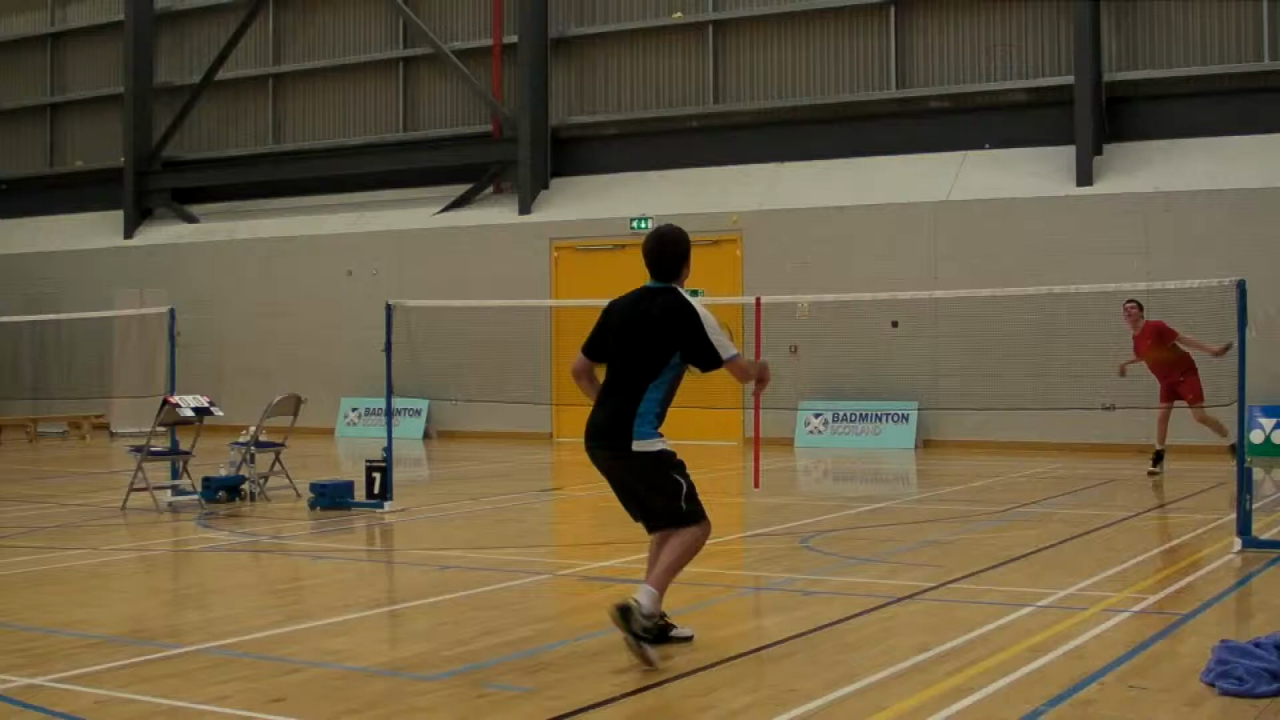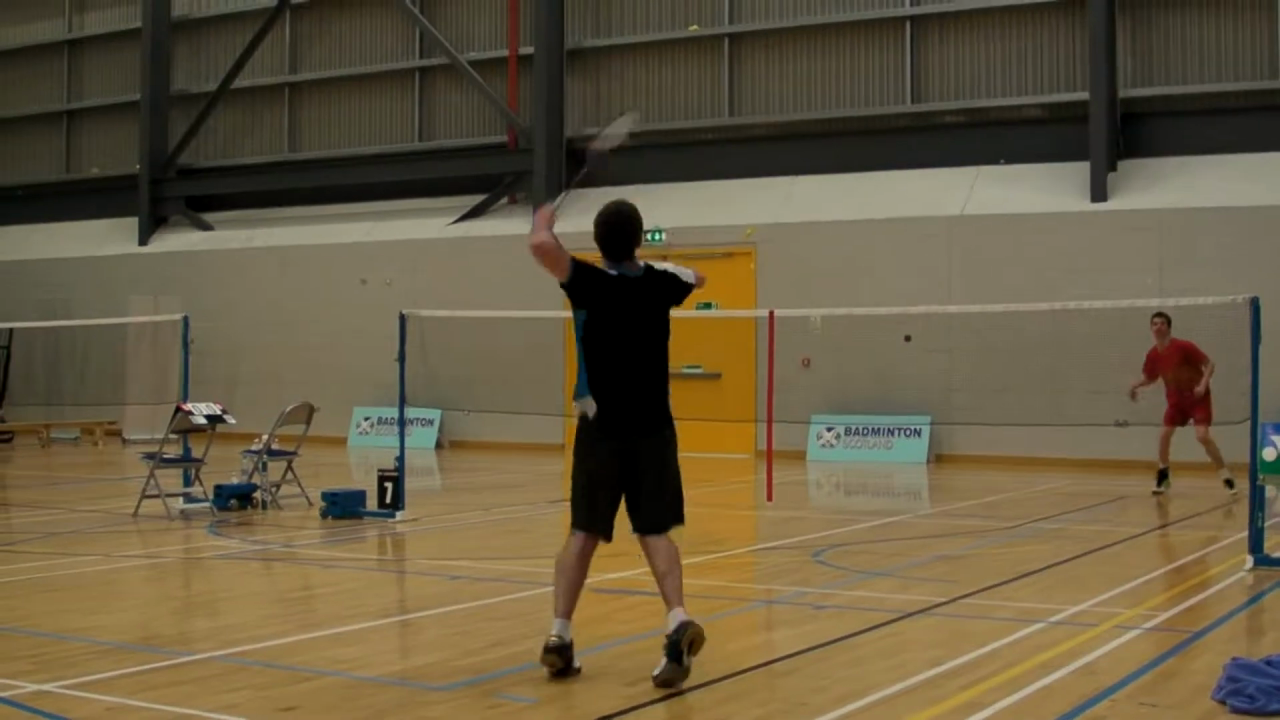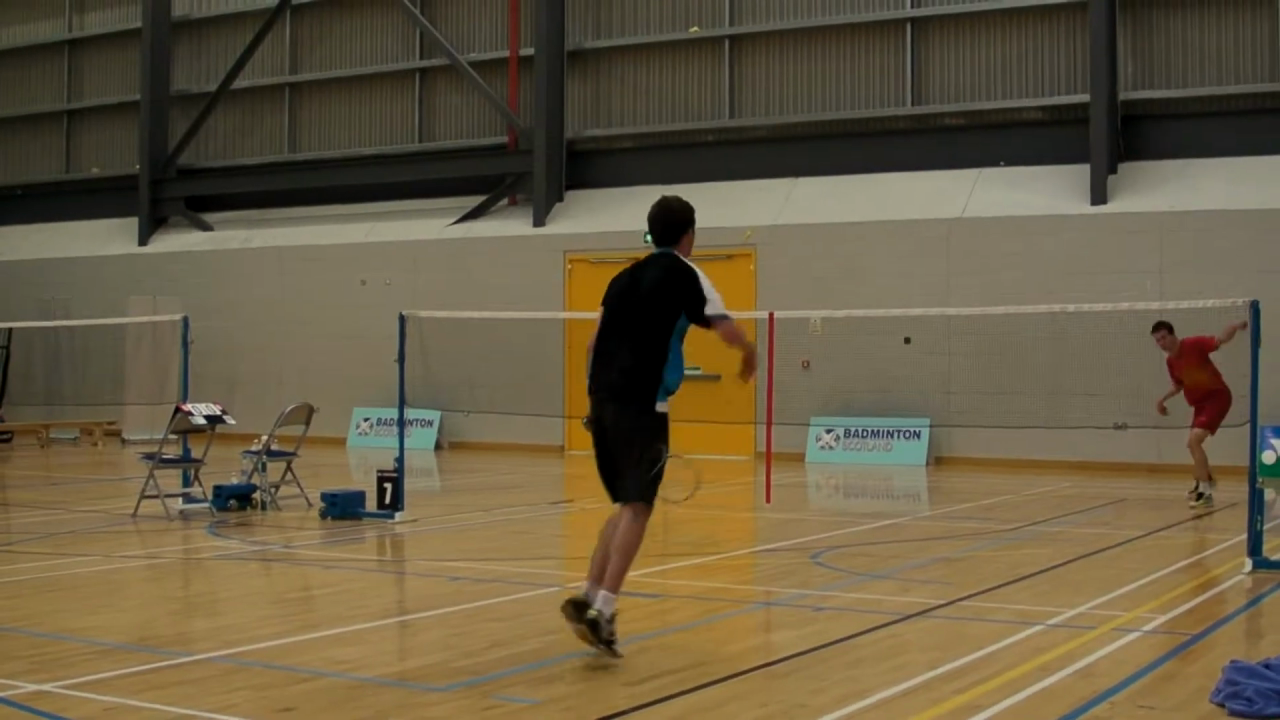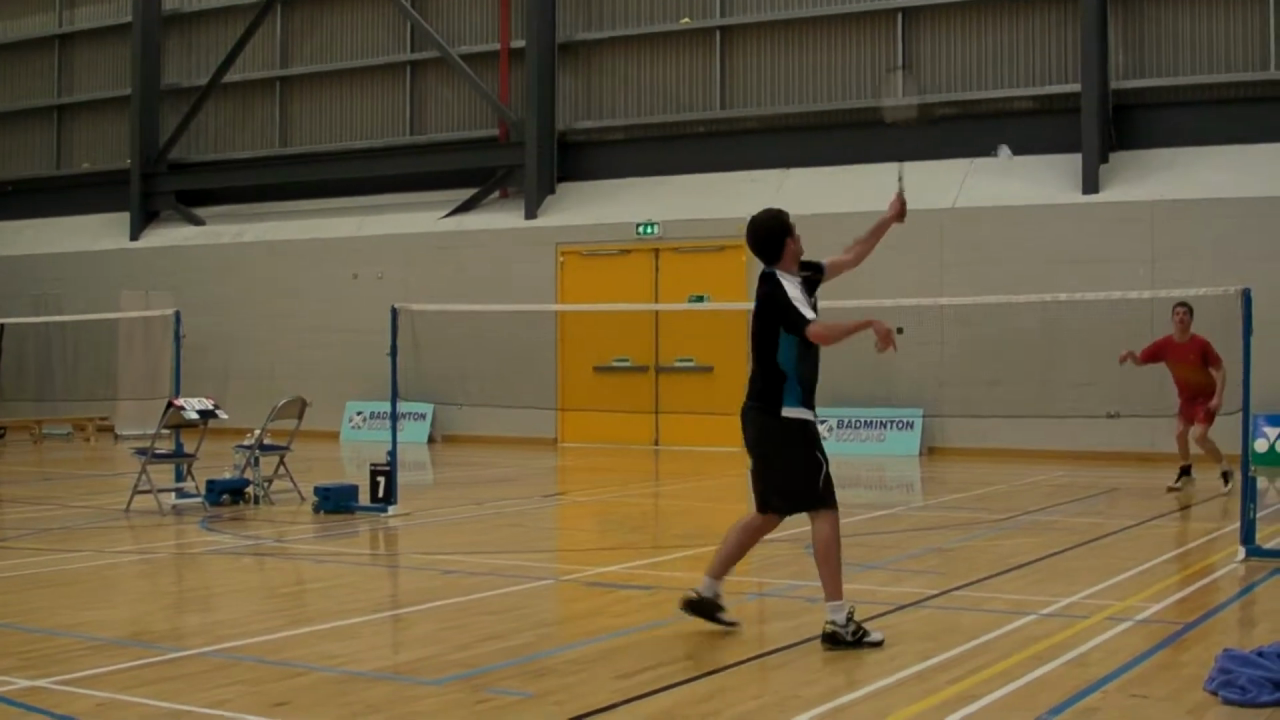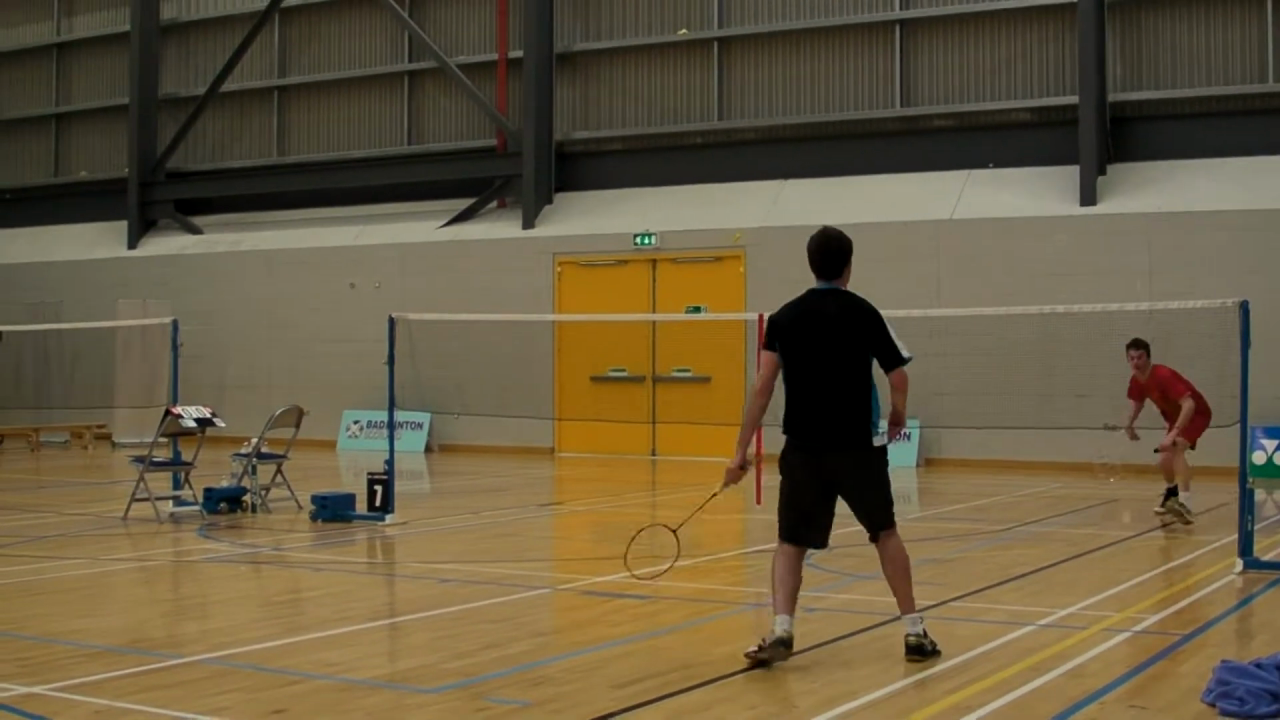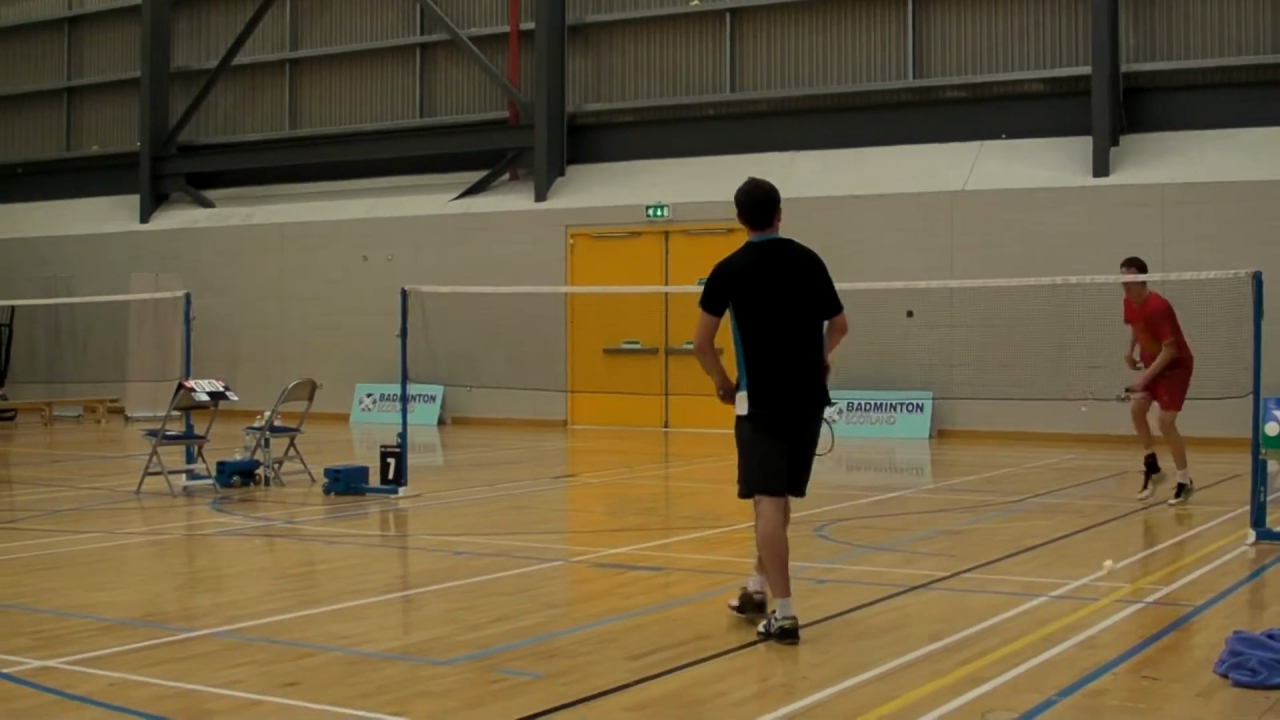
dt=0.7s
person 1, frame 1
left shoulder: (619, 307)
right shoulder: (686, 312)
left elbow: (581, 368)
right elbow: (739, 370)
right wrist: (761, 371)
left hip: (600, 439)
right hip: (637, 442)
left knee: (666, 524)
right knee: (693, 527)
left ankle: (650, 619)
right ankle: (639, 606)
person 1, frame 2
left shoulder: (592, 285)
right shoulder: (660, 283)
left elbow: (542, 246)
right elbow: (698, 278)
left wrist: (544, 218)
right wrist: (643, 243)
left hip: (601, 434)
right hip: (653, 432)
left knee: (582, 534)
right knee: (655, 536)
left ankle: (559, 639)
right ankle: (678, 623)
person 1, frame 3
left shoulder: (625, 277)
right shoulder: (684, 275)
left elbow: (595, 342)
right elbow: (725, 329)
right wrist: (749, 354)
left hip: (605, 401)
right hip: (641, 407)
left knee: (625, 505)
right knee: (635, 508)
left ankle: (586, 597)
right ankle: (601, 607)
person 1, frame 4
left shoulder: (795, 278)
right shoulder: (778, 289)
left elbow: (847, 257)
right elbow: (820, 334)
left wrist: (888, 219)
right wrist: (871, 323)
left hip: (765, 417)
right hip: (782, 418)
left knee: (767, 513)
right knee: (824, 510)
left ankle: (705, 592)
right ankle: (838, 620)
person 1, frame 5
left shoulder: (784, 318)
right shoulder: (864, 312)
left elbow: (762, 388)
right elbow: (898, 379)
left wrist: (741, 451)
right wrist: (898, 413)
left hip: (804, 448)
right hip: (860, 445)
left knee: (791, 544)
right knee: (885, 534)
left ankle: (780, 630)
right ankle: (915, 633)
person 1, frame 6
left shoulder: (730, 270)
right shoulder: (809, 261)
left elbow: (702, 343)
right elbow: (839, 325)
left wrist: (721, 382)
left hip: (761, 403)
right hip: (808, 399)
left knee: (768, 502)
right knee: (782, 496)
left ankle: (783, 613)
right ankle: (758, 590)
person 2, frame 1
left shoulder: (1155, 327)
right shoulder: (1136, 338)
left elbow: (1182, 339)
left wrist: (1211, 349)
right wrist: (1126, 363)
left hip: (1184, 372)
right hip: (1165, 377)
left knee: (1199, 416)
right knee: (1162, 415)
left ankle: (1232, 440)
right ankle: (1158, 456)
person 2, frame 2
left shoulder: (1183, 346)
right shoulder: (1152, 355)
left elbow: (1209, 363)
right elbow: (1149, 377)
left wrist: (1203, 385)
right wrist: (1136, 386)
left hip: (1197, 396)
right hip: (1176, 398)
left knee: (1202, 436)
right knee: (1164, 436)
left ankle: (1225, 475)
right ankle: (1163, 476)
person 2, frame 3
left shoulder: (1193, 344)
right shoulder: (1170, 361)
left elbow: (1223, 339)
left wrist: (1236, 327)
right wrist: (1163, 399)
left hip: (1218, 397)
right hip: (1200, 403)
left knee: (1194, 441)
right knee: (1195, 443)
left ankle: (1205, 493)
right ankle: (1203, 480)
person 2, frame 4
left shoulder: (1201, 344)
right shoulder: (1164, 344)
left elbow: (1220, 370)
right elbow: (1140, 360)
left wrist: (1218, 398)
right wrist: (1130, 355)
left hip: (1207, 396)
right hip: (1187, 397)
left knee: (1199, 435)
right knee: (1180, 434)
left ankle: (1225, 469)
right ankle: (1185, 472)
person 2, frame 5
left shoulder: (1163, 375)
right shoulder: (1135, 380)
left elbow: (1188, 404)
right elbow: (1137, 401)
left wrist: (1173, 434)
right wrist: (1129, 424)
left hip: (1197, 414)
right hip: (1175, 417)
left knee: (1177, 448)
right knee: (1164, 462)
left ankle: (1184, 503)
right ankle: (1171, 494)
person 2, frame 6
left shoulder: (1157, 306)
right shoulder: (1128, 302)
left elbow: (1170, 349)
left wrist: (1144, 377)
right wrist: (1130, 350)
left hip: (1176, 365)
right hip: (1152, 363)
left knee: (1166, 422)
right knee: (1136, 410)
left ankle: (1184, 482)
right ankle: (1152, 468)
